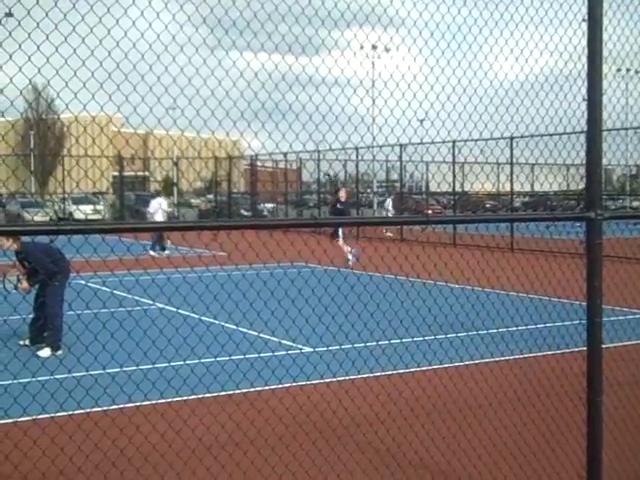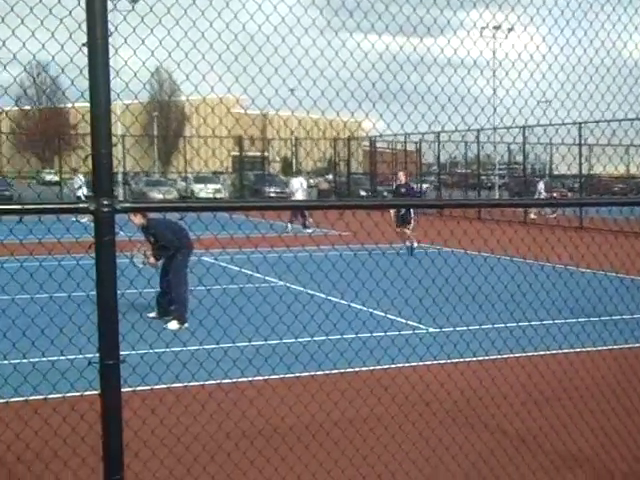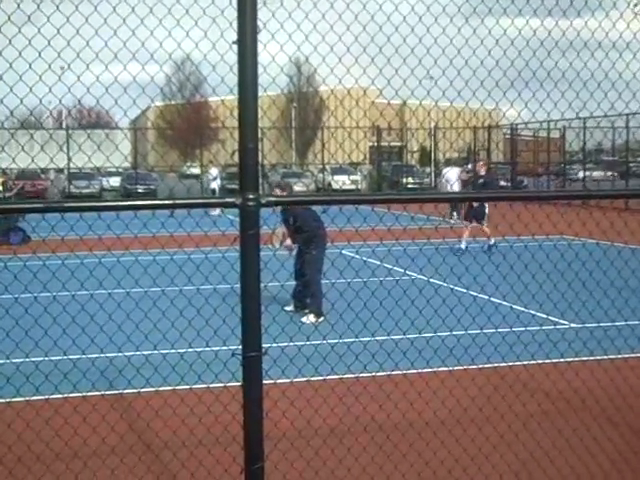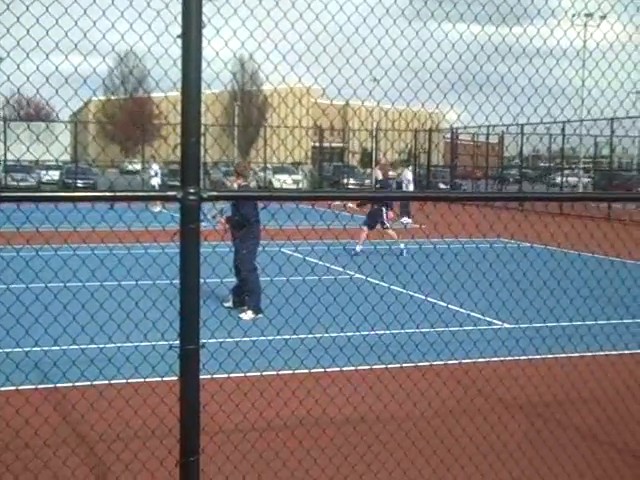
dt=0.7s
person 1, frame 1
left shoulder: (29, 250)
right shoulder: (19, 252)
left elbow: (49, 270)
right elbow: (35, 269)
left wrist: (30, 283)
right wrist: (26, 280)
left hip: (59, 272)
right hip: (49, 272)
left knee: (53, 307)
right knee: (39, 304)
left ankle: (54, 346)
right ankle: (36, 338)
person 1, frame 2
left shoulder: (155, 226)
right shoulder: (145, 227)
left elbow: (173, 245)
left wrist: (156, 257)
right wrist: (152, 255)
left hip: (182, 248)
right hip: (172, 249)
left knee: (178, 282)
right knee: (165, 280)
left ankle: (180, 319)
right ankle: (163, 311)
person 1, frame 3
left shoulder: (298, 210)
right shoulder: (286, 210)
left elbow: (310, 231)
left wrist: (293, 241)
right wrist: (285, 235)
left hip: (316, 242)
right hip: (304, 243)
left knee: (312, 276)
right knee: (299, 273)
left ankle: (316, 313)
right ankle: (299, 303)
person 1, frame 4
right shoulder: (243, 191)
left elbow: (246, 217)
left wrist: (227, 220)
right wrist: (231, 221)
left hip: (247, 238)
right hip: (242, 237)
left knee: (248, 272)
right knee: (240, 270)
left ankle: (254, 308)
right ankle: (238, 299)
